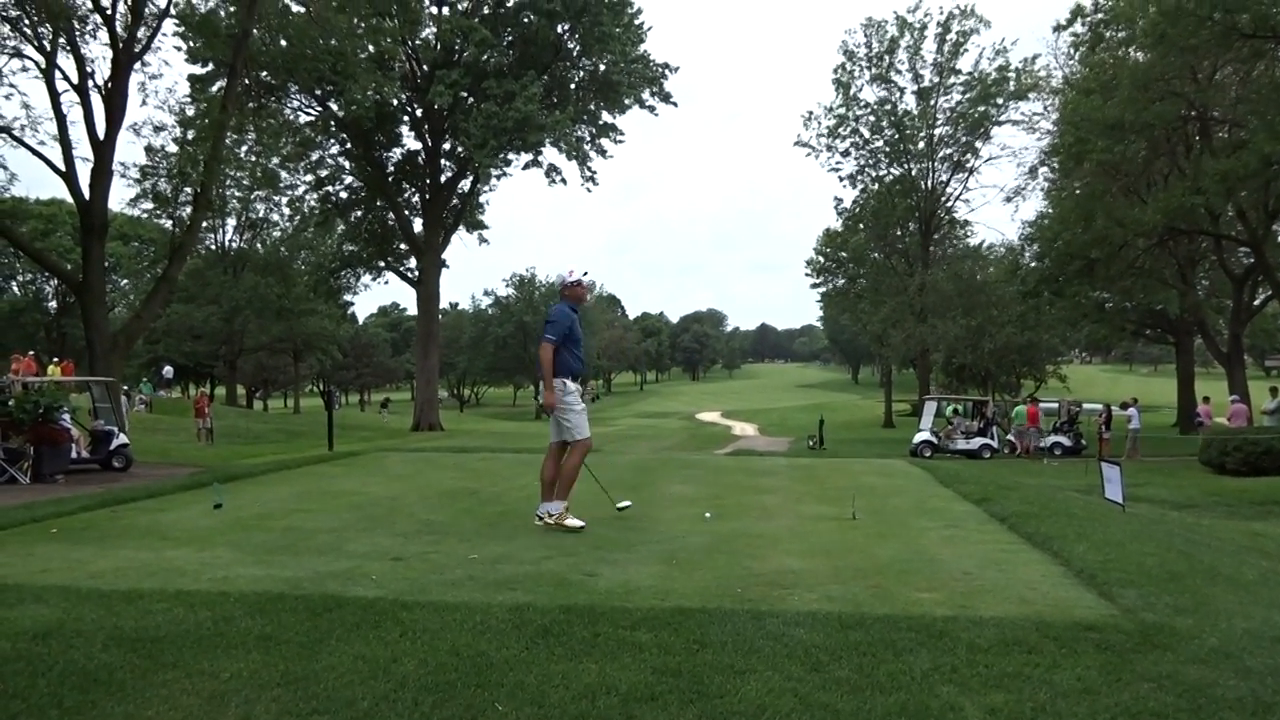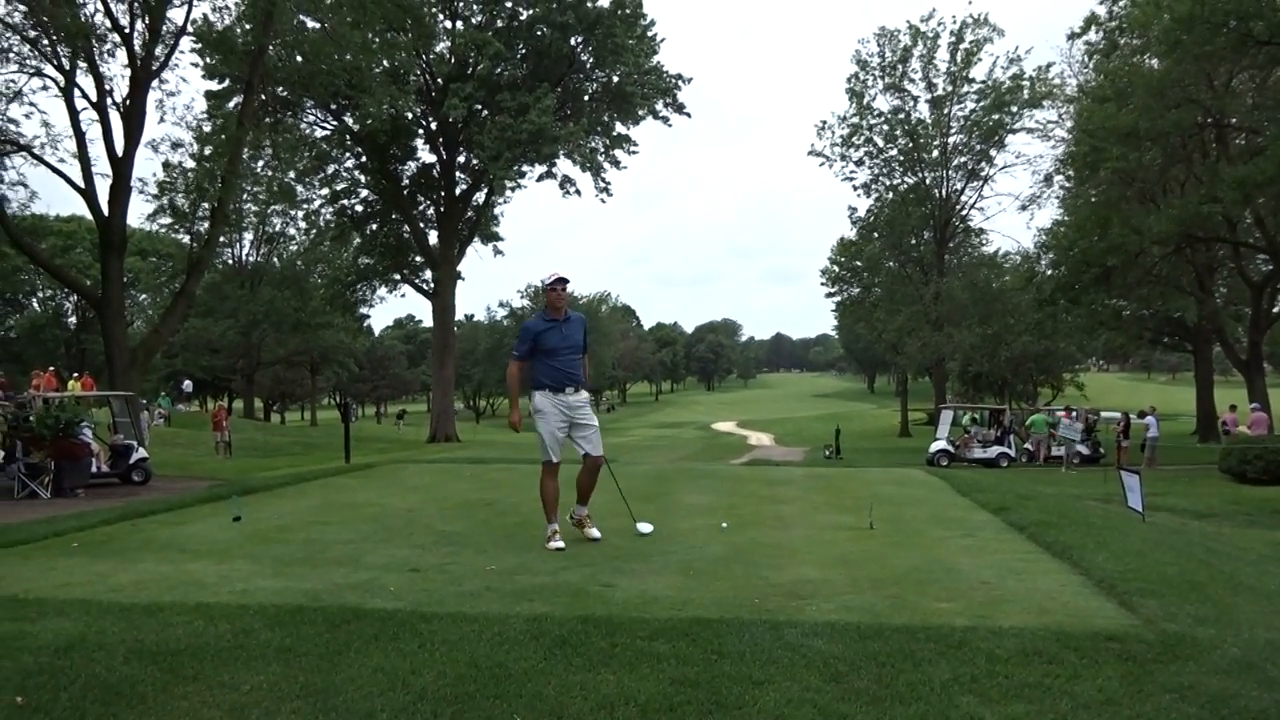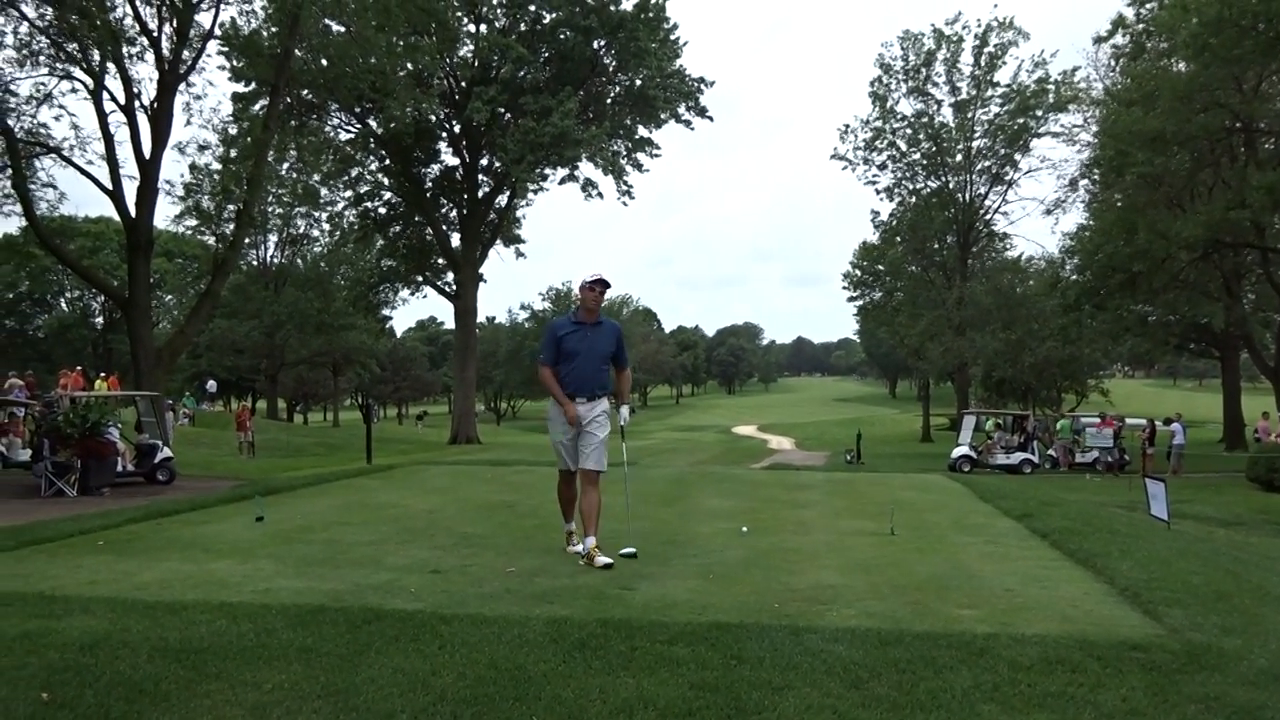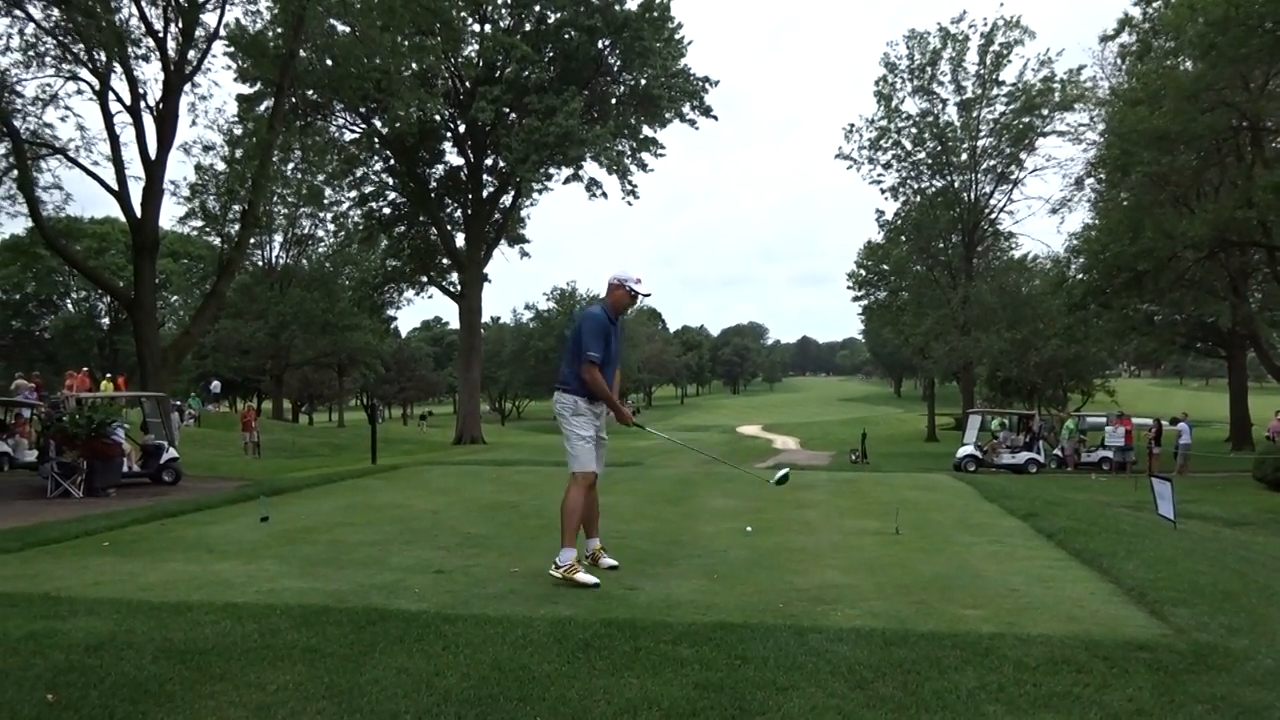
dt=0.7s
person 1, frame 1
left shoulder: (569, 313)
right shoulder: (562, 314)
right elbow: (545, 351)
right wrist: (549, 391)
left hip: (567, 387)
right hip: (563, 387)
left knee: (558, 448)
right knee: (581, 445)
left ankle: (546, 510)
right ankle: (557, 509)
person 1, frame 2
left shoulder: (579, 321)
right shoulder: (533, 326)
right elbow: (514, 367)
right wrist: (514, 408)
left hip: (579, 399)
right hip: (549, 401)
left knee: (595, 459)
right knee: (551, 466)
left ankle: (580, 513)
right ankle: (553, 529)
person 1, frame 3
left shoulder: (613, 330)
right shoulder: (558, 326)
left elbow: (623, 369)
right elbow: (544, 370)
left wrist: (625, 404)
right wrist: (566, 404)
left hip: (597, 409)
right hip: (564, 409)
left knee: (591, 478)
right knee: (567, 474)
left ankle: (590, 547)
right ankle: (569, 530)
person 1, frame 4
left shoulder: (615, 324)
right shoulder: (593, 318)
left elbow: (612, 369)
right elbow: (589, 373)
left wrist: (617, 403)
right wrist: (617, 408)
left hip: (595, 407)
right hip: (575, 405)
left knee: (590, 481)
right knee: (583, 478)
left ankle: (594, 548)
right ankle: (565, 561)
